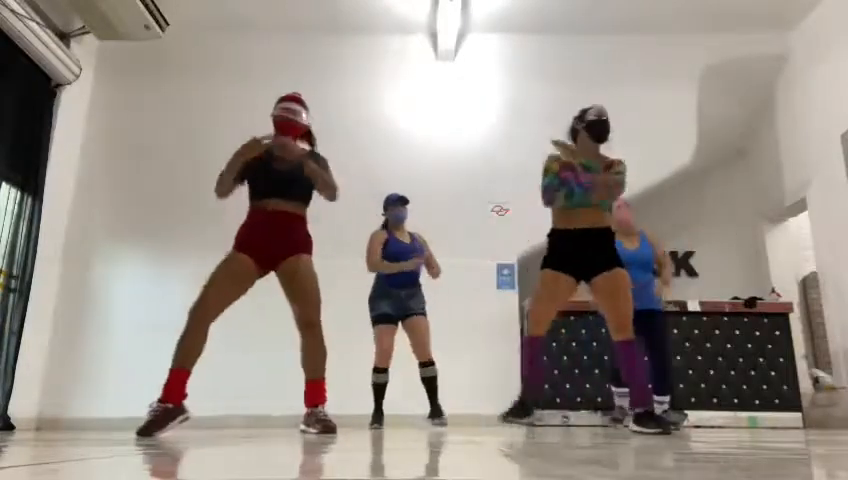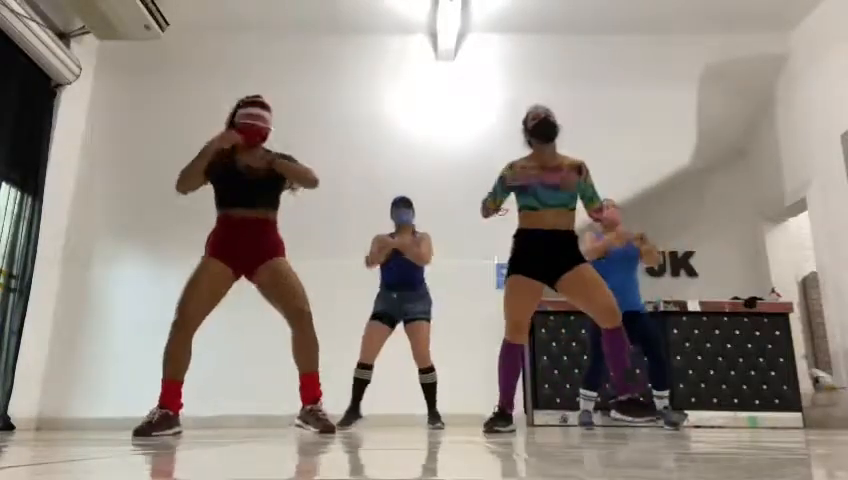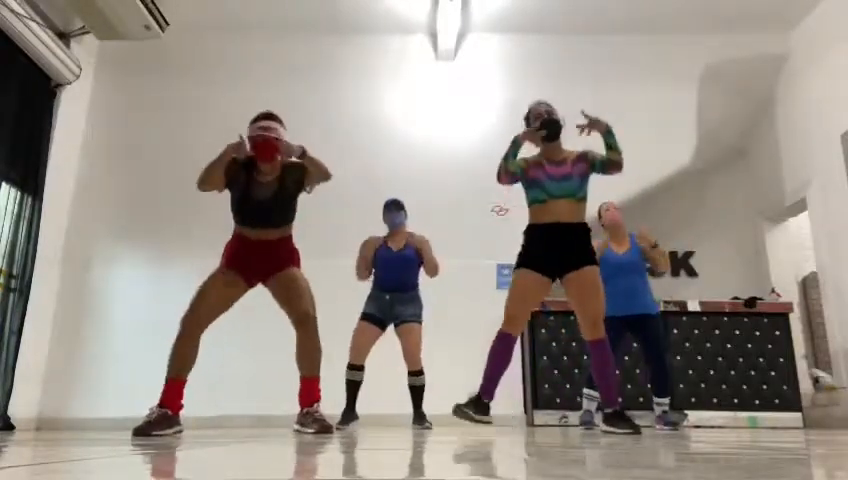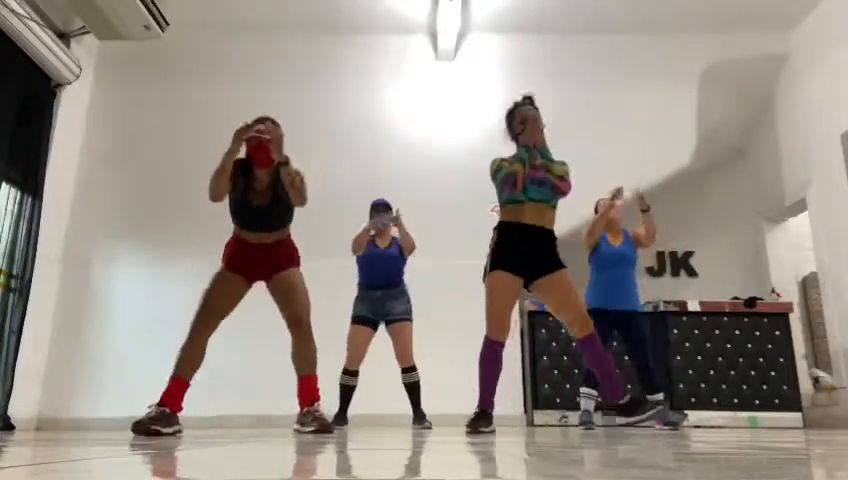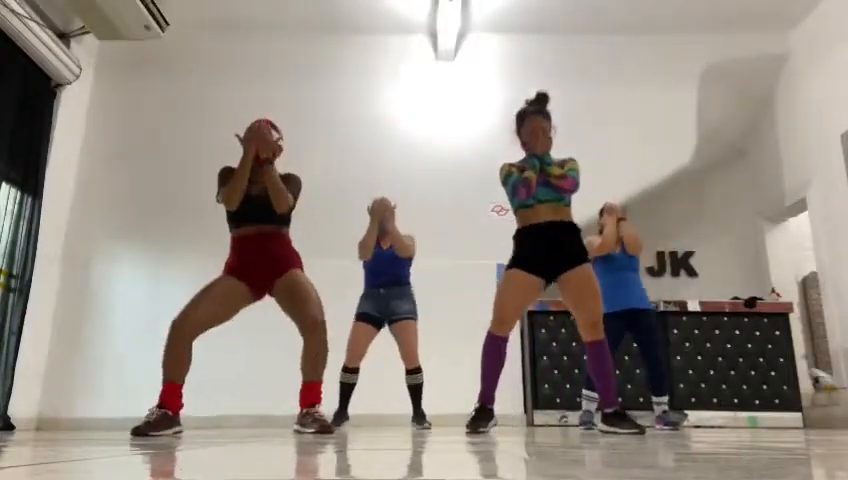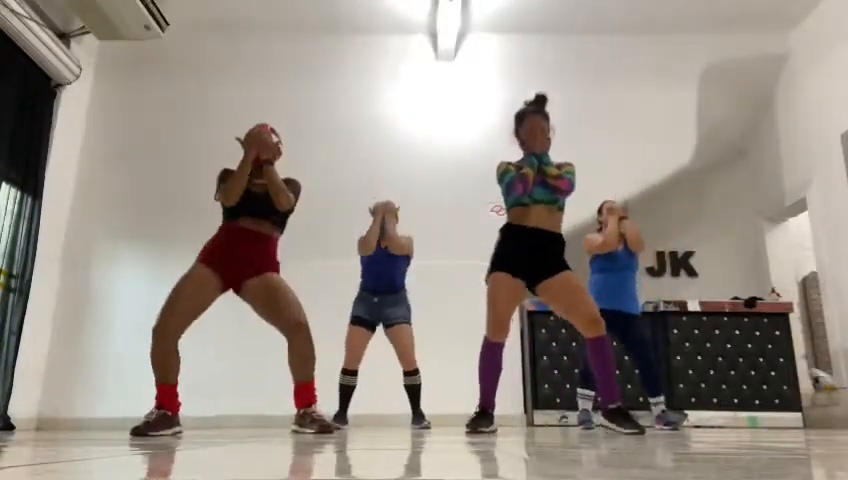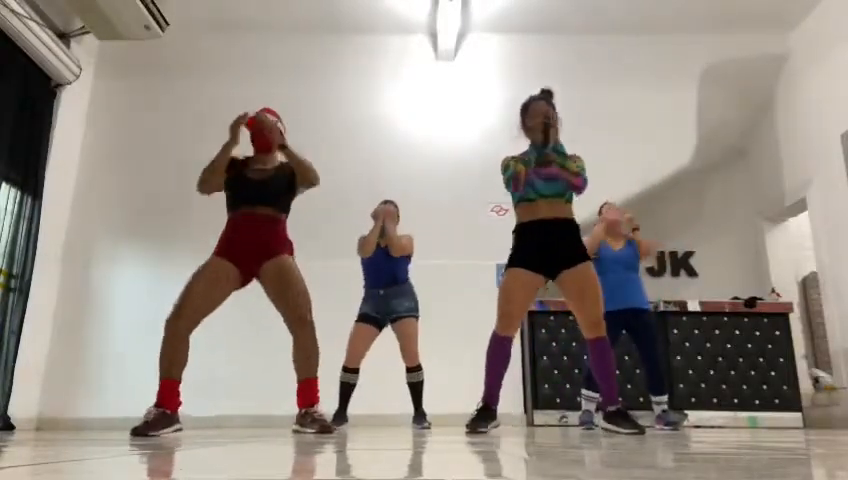
dt=0.4s
person 1, frame 1
left shoulder: (613, 165)
right shoulder: (557, 160)
left elbow: (615, 190)
right elbow: (549, 196)
left wrist: (585, 159)
right wrist: (590, 188)
left hip: (601, 247)
right hip: (563, 246)
left knee: (623, 325)
right knee: (537, 321)
left ankle: (642, 411)
right ankle: (528, 400)
person 1, frame 2
left shoulder: (576, 167)
right shoulder: (516, 169)
left elbow: (597, 214)
right elbow: (487, 210)
left wrist: (578, 187)
right wrist: (506, 182)
left hip: (565, 250)
right hip: (528, 250)
left knee: (610, 313)
right knee: (515, 332)
left ankle: (624, 397)
right ankle: (504, 411)
person 1, frame 3
left shoulder: (583, 159)
right shoulder: (527, 165)
left elbow: (615, 165)
right elbow: (503, 178)
left wrist: (605, 131)
right wrist: (517, 141)
left hip: (577, 243)
right hip: (538, 244)
left knee: (594, 325)
right knee: (512, 322)
left ankle: (612, 410)
right ankle: (482, 399)
person 1, frame 4
left shoulder: (557, 166)
right shoulder: (502, 164)
left elbow: (563, 187)
right elbow: (512, 184)
left wrist: (542, 146)
right wrist: (527, 146)
left hip: (544, 249)
right hip: (508, 246)
left knee: (582, 323)
right knee: (496, 330)
left ankle: (620, 400)
right ankle: (484, 411)
person 1, frame 5
left shoulder: (567, 164)
right shoulder: (510, 170)
left elbow: (570, 185)
right elbow: (523, 191)
left wrist: (544, 155)
right wrist: (532, 157)
left hip: (568, 245)
right hip: (529, 248)
left knee: (594, 325)
right knee: (500, 324)
left ankle: (611, 411)
right ankle: (485, 408)
person 1, frame 6
left shoulder: (564, 168)
right shoulder: (507, 168)
left elbow: (564, 187)
right elbow: (518, 188)
left wrist: (543, 156)
right wrist: (530, 156)
left hip: (550, 254)
right hip: (512, 248)
left knee: (594, 323)
right knee: (496, 330)
left ankle: (612, 407)
right ankle: (485, 411)
person 1, frame 7
left shoulder: (571, 160)
right shoulder: (512, 161)
left elbow: (580, 184)
right elbow: (515, 184)
left wrist: (555, 145)
right wrist: (535, 146)
left hip: (568, 242)
right hip: (528, 243)
left knee: (595, 323)
right knee: (505, 324)
left ankle: (612, 409)
right ankle: (488, 407)
person 2, frame 1
left shoulder: (312, 159)
right shoulder: (255, 155)
left elbow: (332, 194)
right elbow: (222, 189)
left wrist: (305, 161)
right wrist: (241, 156)
left hip: (293, 241)
right hip: (252, 239)
left knee: (310, 322)
right knee: (201, 311)
left ankle: (315, 408)
right ankle: (171, 401)
person 2, frame 2
left shoulder: (278, 162)
right shoulder: (218, 155)
left elbow: (312, 181)
right elbow: (183, 186)
left wrist: (269, 158)
right wrist: (214, 145)
left hip: (266, 246)
right hip: (224, 246)
left knee: (301, 314)
right knee: (183, 320)
left ankle: (311, 405)
right ankle: (167, 410)
person 2, frame 3
left shoulder: (293, 172)
right shoulder: (237, 169)
left elbow: (324, 175)
right elbow: (204, 184)
left wrist: (299, 152)
right wrist: (227, 153)
left hip: (281, 258)
right hip: (239, 257)
left knee: (307, 318)
right knee: (190, 322)
left ankle: (310, 409)
right ankle: (168, 410)
person 2, frame 4
left shoulder: (287, 175)
right shoulder: (236, 172)
left elbow: (300, 200)
right elbow: (215, 194)
left wrist: (282, 158)
right wrist: (230, 151)
left hip: (281, 257)
right hip: (240, 257)
left knee: (300, 322)
right knee: (201, 325)
left ankle: (309, 408)
right ankle: (167, 409)
person 2, frame 5
left shoulder: (289, 180)
right shoulder: (230, 174)
left elbow: (282, 206)
right elbow: (231, 202)
left wrist: (266, 159)
right wrist: (249, 154)
left hip: (282, 263)
right hip: (241, 267)
left knee: (315, 323)
right knee: (182, 326)
left ankle: (310, 410)
right ankle: (168, 410)
person 2, frame 6
left shoulder: (289, 186)
right shoulder: (230, 176)
left elbow: (283, 203)
right elbow: (228, 198)
left wrist: (266, 161)
right wrist: (249, 155)
left hip: (260, 263)
right hip: (218, 256)
left knee: (299, 326)
right knee: (164, 329)
left ankle: (306, 410)
right ankle: (166, 411)
person 2, frame 7
left shoulder: (289, 170)
right shoulder: (234, 165)
left elbow: (312, 179)
right elbow: (204, 186)
left wrist: (282, 145)
right wrist: (231, 141)
left hip: (274, 248)
right hip: (231, 248)
left knee: (303, 321)
right knee: (176, 322)
left ankle: (308, 409)
right ankle: (166, 408)
person 3, frame 1
left shoulder: (418, 238)
right shoulder: (379, 236)
left elbow: (435, 270)
right elbow: (373, 265)
left wrist: (432, 268)
right wrist: (405, 265)
left hip: (413, 297)
right hip: (385, 297)
left knee: (423, 352)
right knee: (383, 353)
left ankle: (435, 407)
right ankle: (378, 411)
person 3, frame 2
left shoulder: (421, 237)
right shoulder: (381, 239)
left elbow: (424, 259)
right elbow: (370, 262)
left wrist: (398, 244)
right wrist: (388, 247)
left hip: (416, 299)
right hip: (386, 299)
left knee: (422, 356)
right knee: (366, 354)
left ankle: (433, 412)
right ankle: (354, 408)
person 3, frame 3
left shoulder: (418, 241)
right shoulder: (375, 244)
left elbow: (433, 272)
right elbow: (362, 275)
left wrist: (423, 249)
right wrist: (365, 254)
left hip: (408, 302)
right hip: (377, 301)
left knee: (413, 358)
right knee: (356, 354)
left ankle: (418, 413)
right ankle: (349, 410)
person 3, frame 4
left shoulder: (399, 242)
right shoulder: (364, 241)
left elbow: (410, 248)
right elbow: (355, 249)
left wrist: (401, 227)
right wrist: (367, 229)
left hip: (396, 299)
right hip: (366, 300)
left knee: (405, 357)
right knee: (353, 359)
left ankle: (418, 413)
right ankle: (341, 413)
person 3, frame 5
left shoulder: (406, 240)
right shoulder: (367, 242)
left elbow: (404, 251)
right elbow: (365, 256)
left wrist: (389, 220)
right wrist: (374, 221)
left hip: (401, 299)
right hip: (371, 299)
left knee: (411, 357)
right knee: (352, 356)
left ankle: (418, 413)
right ankle: (341, 410)
person 3, frame 6
left shoulder: (406, 242)
right shoulder: (365, 242)
left elbow: (394, 245)
right elbow: (367, 248)
left wrist: (389, 216)
right wrist: (377, 217)
left hip: (395, 303)
right hip: (366, 302)
left knee: (408, 360)
right knee: (351, 360)
left ankle: (417, 413)
right ankle: (341, 413)
person 3, frame 7
left shoulder: (405, 240)
right shoulder: (365, 240)
left elbow: (395, 250)
right elbow: (366, 251)
left wrist: (389, 221)
right wrist: (378, 221)
left hip: (401, 298)
right hip: (372, 301)
left knee: (411, 357)
right knee: (352, 357)
left ankle: (419, 413)
right ankle: (341, 412)
person 4, frame 1
left shoulder: (648, 240)
left elbow: (665, 265)
left wrist: (663, 284)
left hip: (650, 309)
left knee: (661, 358)
left ankle: (662, 410)
right ankle: (620, 406)
person 4, frame 2
left shoulder: (632, 238)
right shoulder: (592, 237)
left elbow: (656, 260)
right elbow: (589, 254)
left wrist: (643, 241)
right wrist: (611, 239)
left hip: (633, 309)
left knee: (657, 353)
right knee: (598, 359)
left ankle: (663, 408)
right ankle: (585, 410)
person 4, frame 3
left shoulder: (638, 241)
right shoulder: (598, 246)
left elbow: (663, 267)
left wrist: (653, 246)
right wrist: (596, 254)
left hip: (645, 313)
right hip: (612, 315)
left knee: (659, 361)
left ankle: (662, 413)
right ankle: (587, 411)
person 4, frame 4
left shoulder: (631, 237)
right shoulder: (595, 238)
left elbow: (650, 238)
right elbow: (594, 230)
left wrist: (645, 209)
right wrist: (607, 206)
left hip: (629, 309)
right hip: (599, 308)
left knee: (643, 360)
left ankle: (660, 410)
right ankle: (586, 411)
person 4, frame 5
left shoulder: (629, 240)
right shoulder: (593, 241)
left elbow: (634, 248)
right elbow: (607, 246)
left wrist: (622, 218)
right wrist: (611, 217)
left hip: (640, 309)
right hip: (610, 311)
left knee: (655, 360)
left ankle: (662, 412)
right ankle: (587, 411)
person 4, frame 6
left shoulder: (629, 239)
right shoulder: (593, 239)
left elbow: (638, 244)
right elbow: (608, 244)
left wrist: (624, 218)
right wrist: (612, 218)
left hip: (628, 311)
right hip: (599, 308)
left knee: (646, 360)
left ankle: (660, 412)
right ankle: (584, 411)
person 4, frame 7
left shoulder: (633, 240)
right shoulder: (595, 240)
left elbow: (648, 251)
right elbow: (587, 249)
left wrist: (633, 227)
right wrist: (603, 223)
left hip: (638, 309)
right hip: (607, 311)
left knee: (653, 360)
left ankle: (662, 412)
right ankle: (587, 412)
